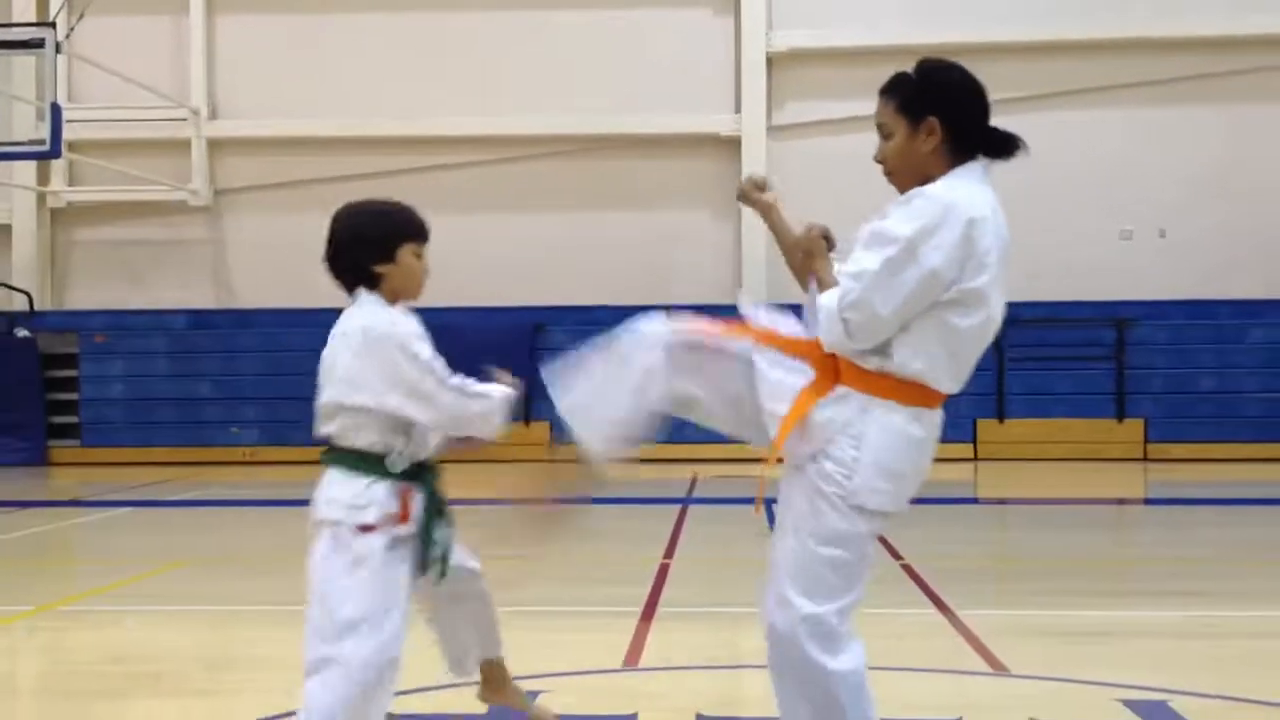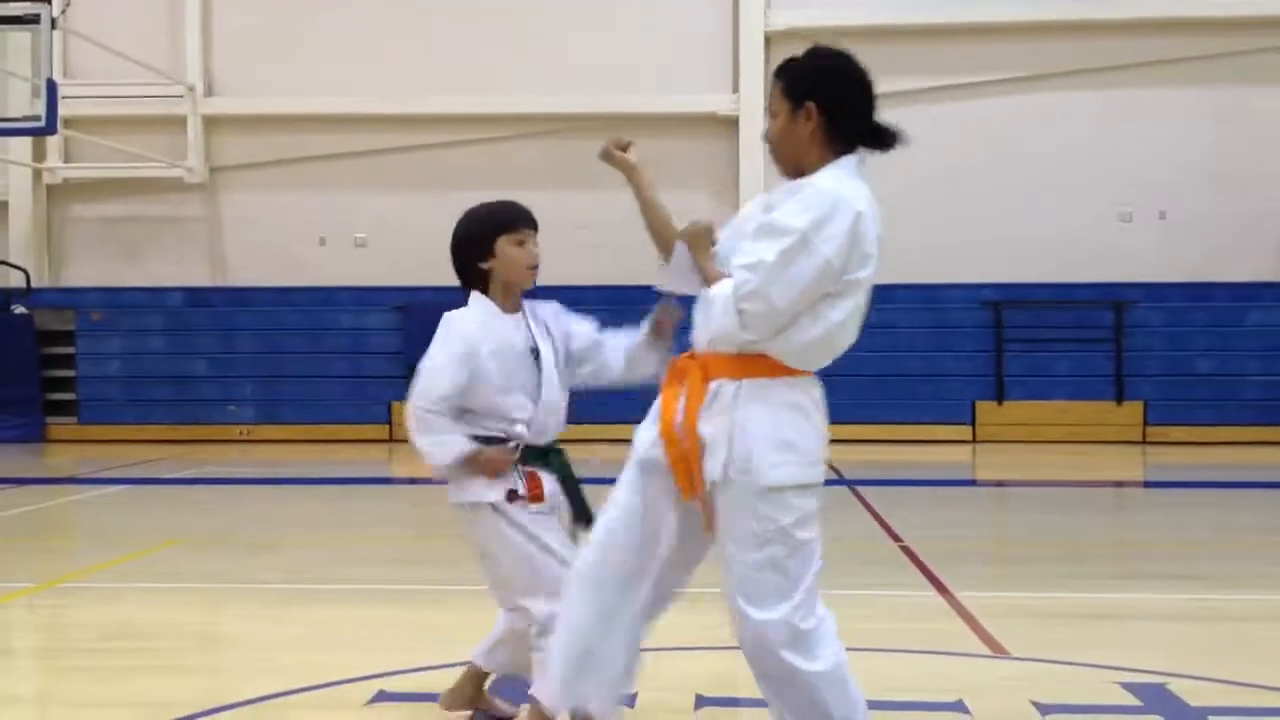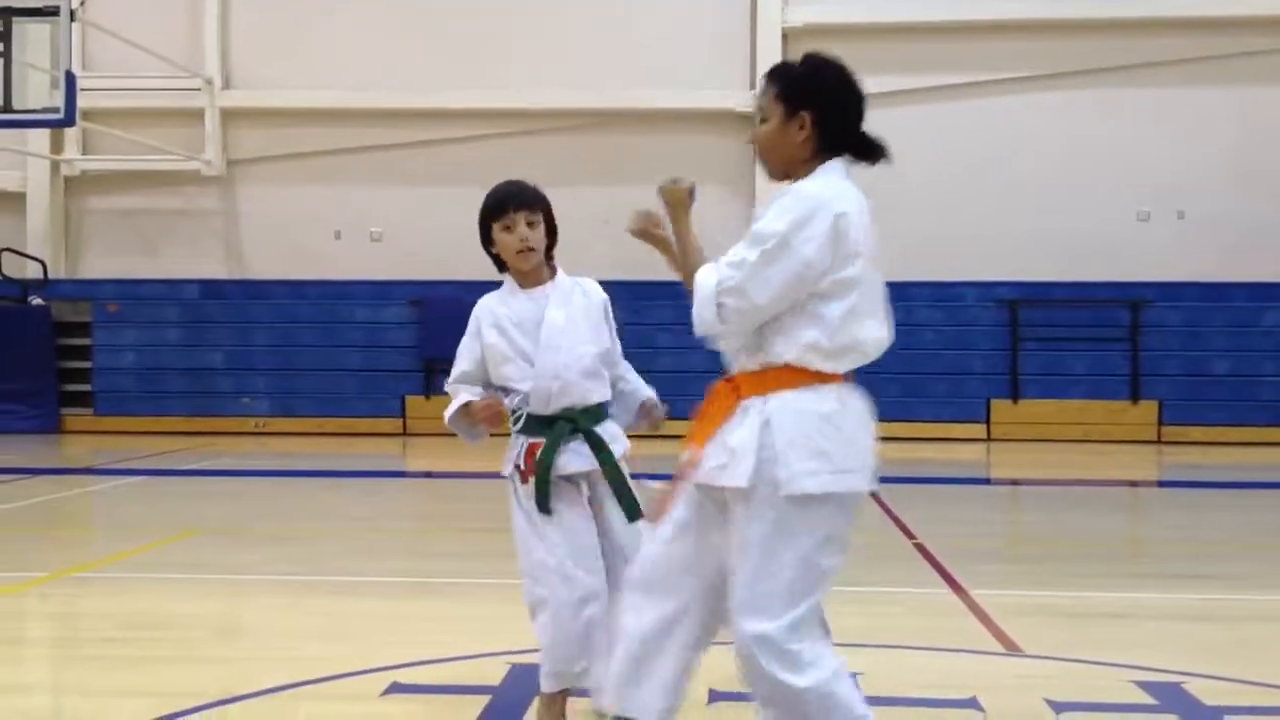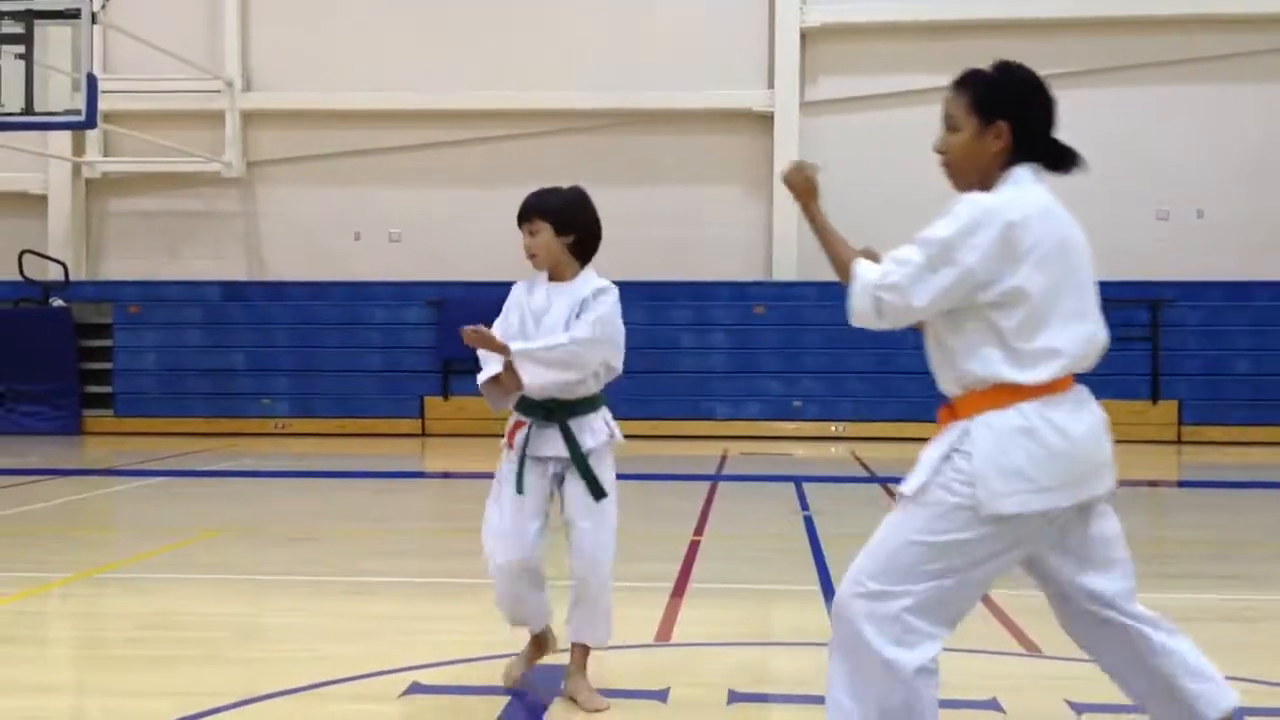
dt=0.5s
person 1, frame 1
left shoulder: (952, 212)
right shoulder: (944, 208)
left elbow: (849, 324)
right elbow: (847, 311)
left wrist: (816, 261)
right wrist: (773, 217)
left hip: (861, 432)
right hip: (832, 402)
left knee: (809, 621)
right knee: (661, 342)
person 1, frame 2
left shoulder: (835, 205)
right shoulder: (795, 200)
left elbow: (740, 313)
right elbow: (683, 259)
left wrist: (705, 258)
right wrist: (635, 178)
left hip: (763, 425)
right hip: (706, 409)
left knee: (777, 618)
right knee: (609, 570)
person 1, frame 3
left shoulder: (816, 207)
right shoulder: (813, 205)
left elbow: (720, 309)
right elbow: (738, 307)
left wrist: (680, 227)
right wrist: (668, 243)
left hip: (797, 438)
right hip: (760, 432)
left knee: (773, 635)
right knee: (666, 580)
person 1, frame 4
left shoulder: (992, 217)
right shoulder: (1043, 213)
left elbow: (879, 300)
left wrist: (813, 211)
right wrist: (887, 267)
left hip: (1005, 447)
right hip: (1063, 434)
left knee: (875, 605)
right knee: (1108, 611)
person 2, frame 1
left shoulder: (360, 324)
right shoulder: (387, 328)
right elbow: (445, 400)
right wrist: (502, 396)
left hip: (394, 495)
right hip: (367, 503)
left knee: (460, 586)
right knee: (359, 650)
person 2, frame 2
left shoulder: (546, 319)
right shoulder: (462, 328)
left elbow: (604, 354)
right elbow: (427, 409)
left wrist: (653, 336)
right wrist: (466, 455)
left hip: (533, 482)
right hip: (497, 485)
left knee: (536, 602)
right knee: (564, 597)
person 2, frame 3
left shoulder: (589, 296)
right shoulder: (489, 312)
left elbow: (615, 368)
right elbow: (464, 384)
left wrist: (645, 404)
right wrist: (474, 410)
left hip: (600, 449)
right hip: (537, 459)
left knee: (626, 574)
right knee: (563, 583)
person 2, frame 4
left shoulder: (601, 296)
right shoulder: (522, 293)
left elbow: (572, 356)
right elbow: (501, 360)
left wrist: (504, 349)
right wrist: (501, 378)
left hip: (584, 435)
right hip: (529, 433)
left knee: (592, 553)
right knee: (510, 547)
left ankle: (578, 671)
right ankle: (539, 639)
